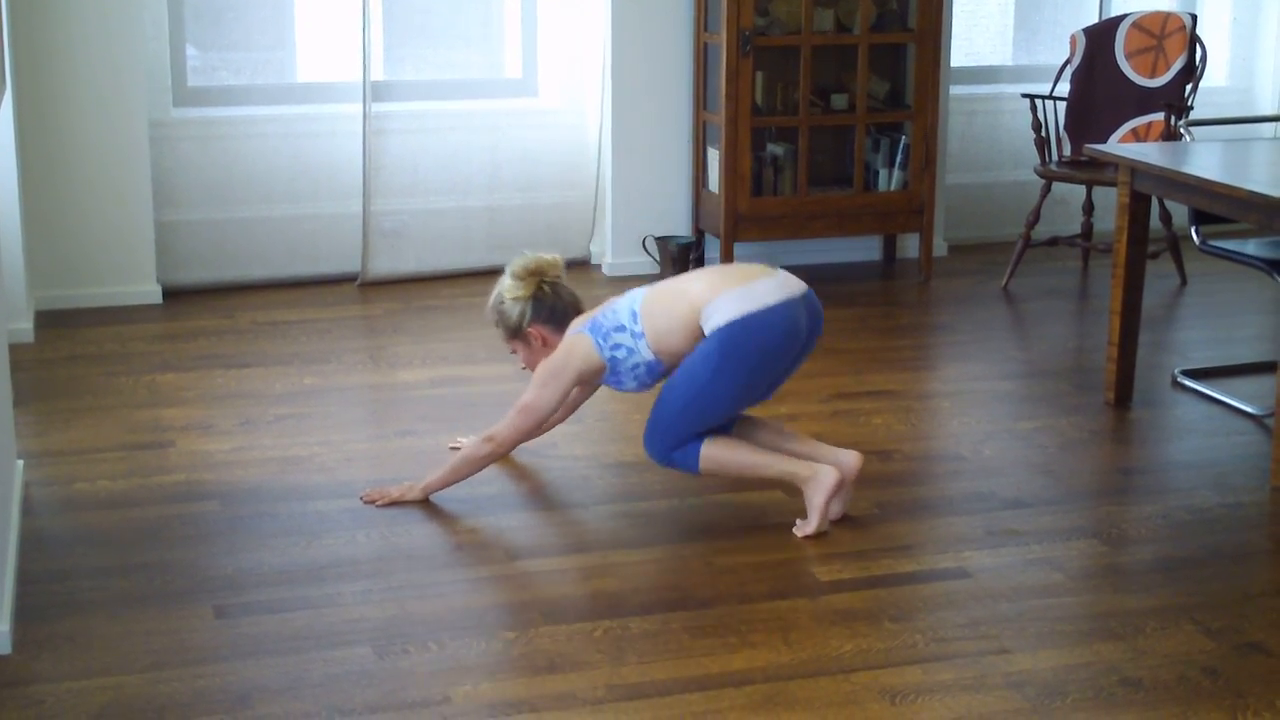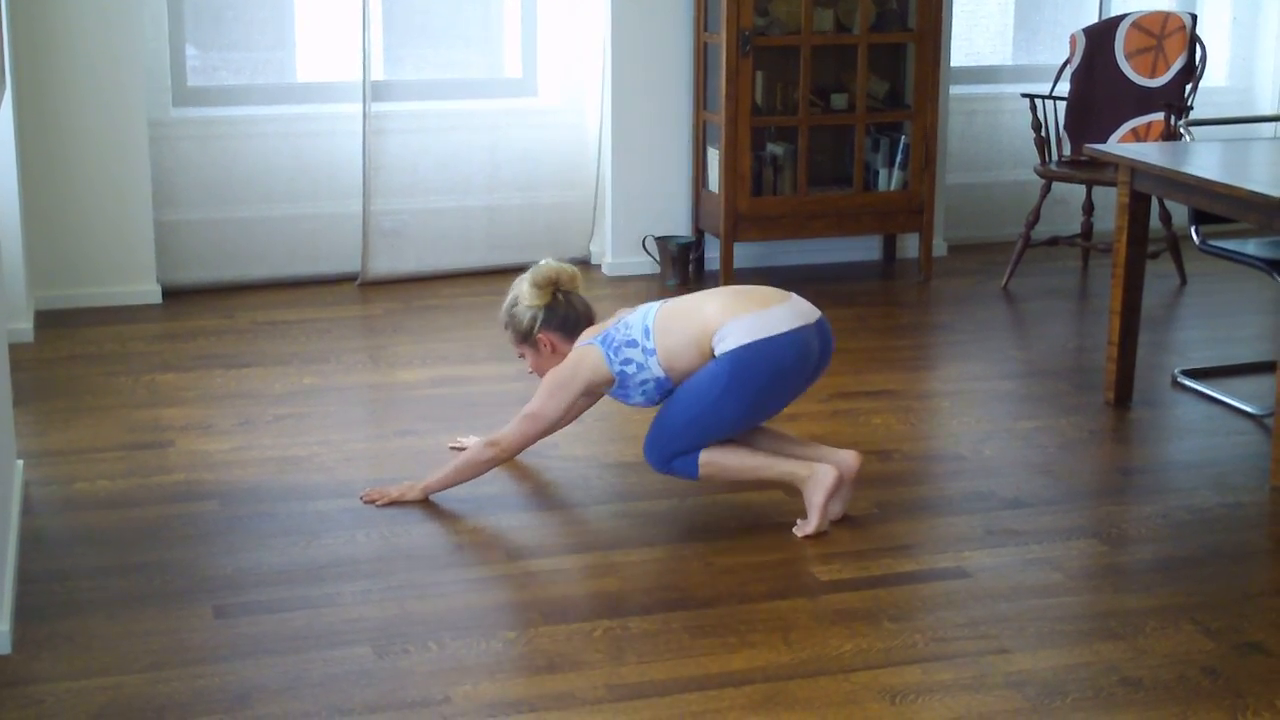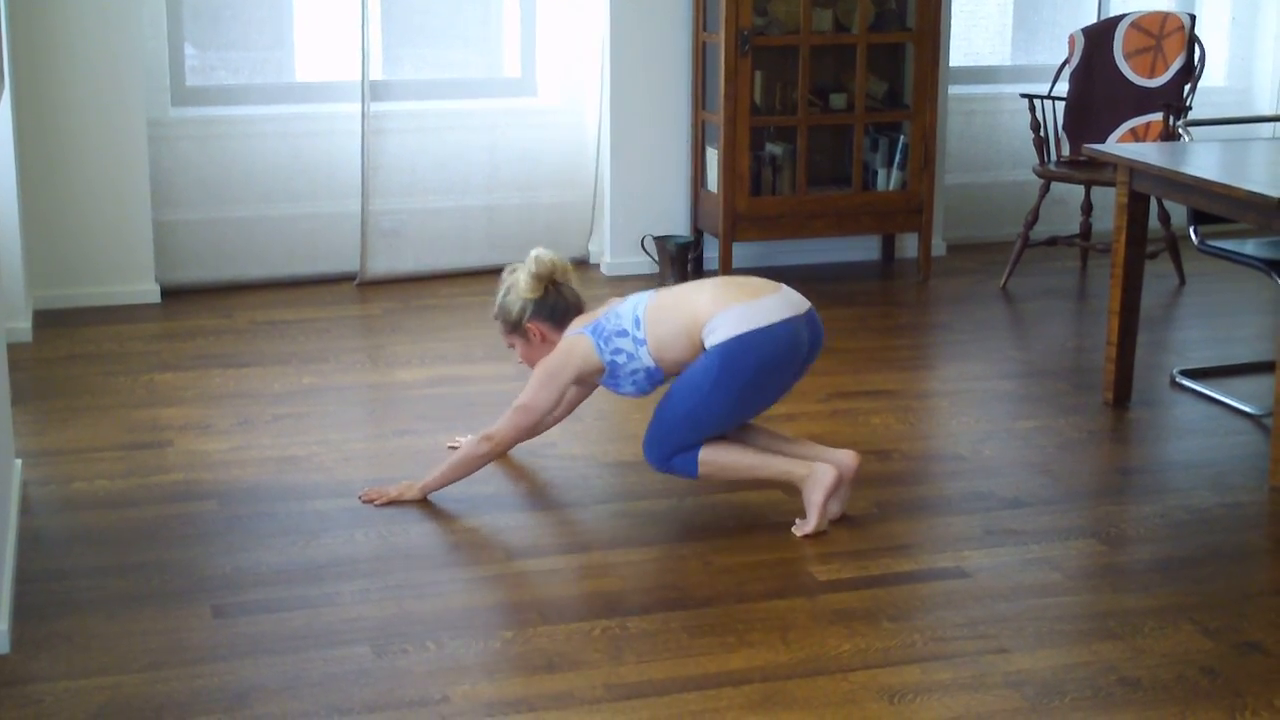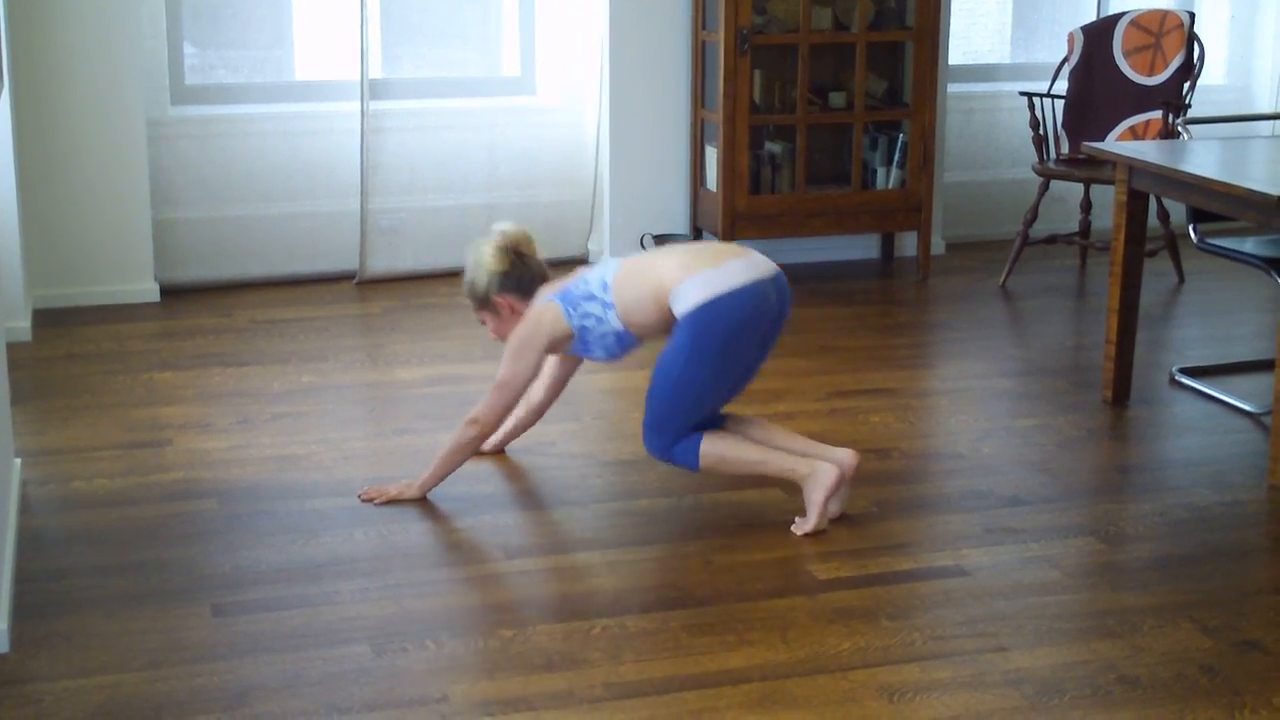
dt=0.1s
person 1, frame 1
left shoulder: (573, 350)
right shoulder: (593, 331)
left elbow: (499, 438)
right elbow: (562, 406)
left wrist: (422, 488)
right wrist: (491, 445)
left hip: (755, 322)
right hip: (794, 303)
left knee: (667, 444)
right knee: (701, 424)
left ankle: (814, 474)
right ankle: (836, 458)
person 1, frame 2
left shoulder: (583, 359)
right shoulder: (607, 338)
left elbow: (505, 443)
right elbow: (564, 411)
left wrist: (422, 488)
right wrist: (495, 446)
left hip: (768, 345)
right hip: (805, 329)
left knee: (665, 453)
right knee: (703, 431)
left ankle: (815, 473)
right ankle: (833, 458)
person 1, frame 3
left shoulder: (573, 349)
right shoulder: (600, 327)
left elbow: (498, 438)
right elbow: (558, 406)
left wrist: (420, 488)
right wrist: (492, 442)
left hip: (758, 337)
right hip: (797, 320)
left knee: (665, 451)
right knee: (698, 428)
left ankle: (812, 473)
right ankle: (831, 458)
person 1, frame 4
left shoulder: (545, 318)
right shoulder: (567, 300)
left elbow: (483, 420)
right elbow: (548, 386)
left wrist: (421, 484)
right wrist: (498, 440)
left hip: (726, 305)
right hip: (765, 283)
left knee: (669, 440)
right knee: (696, 417)
left ankle: (815, 472)
right ankle: (826, 456)
